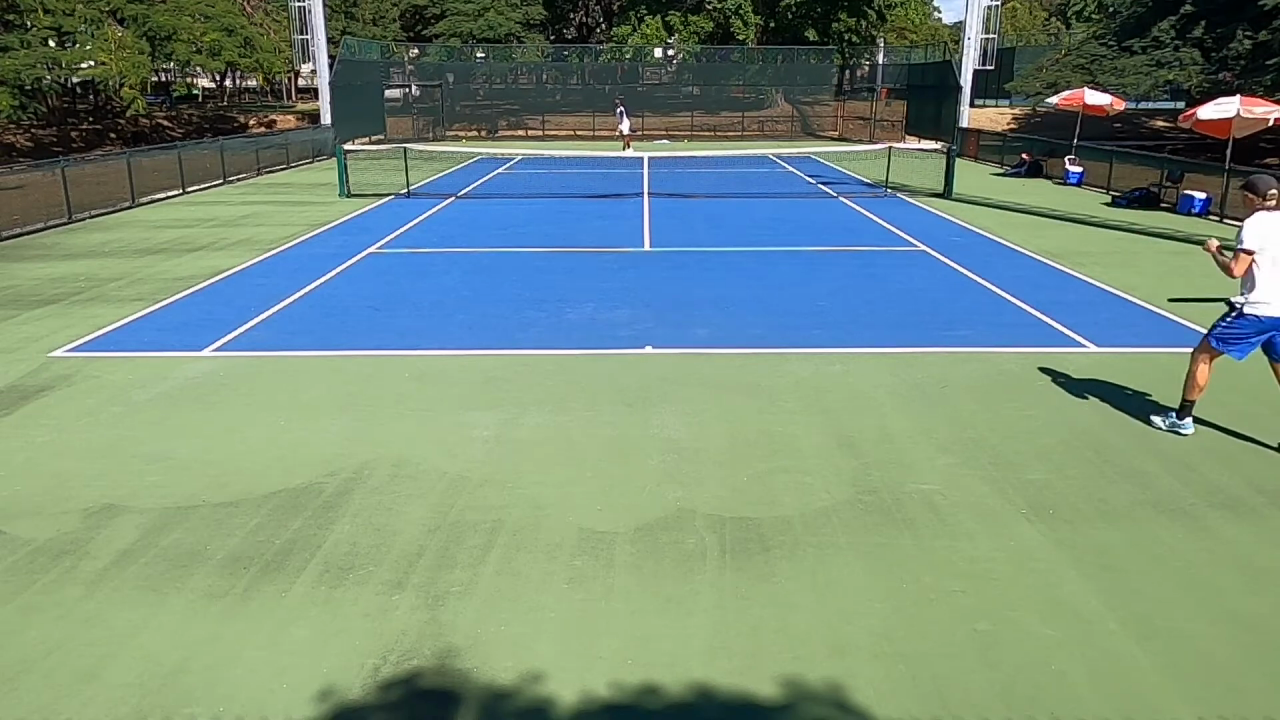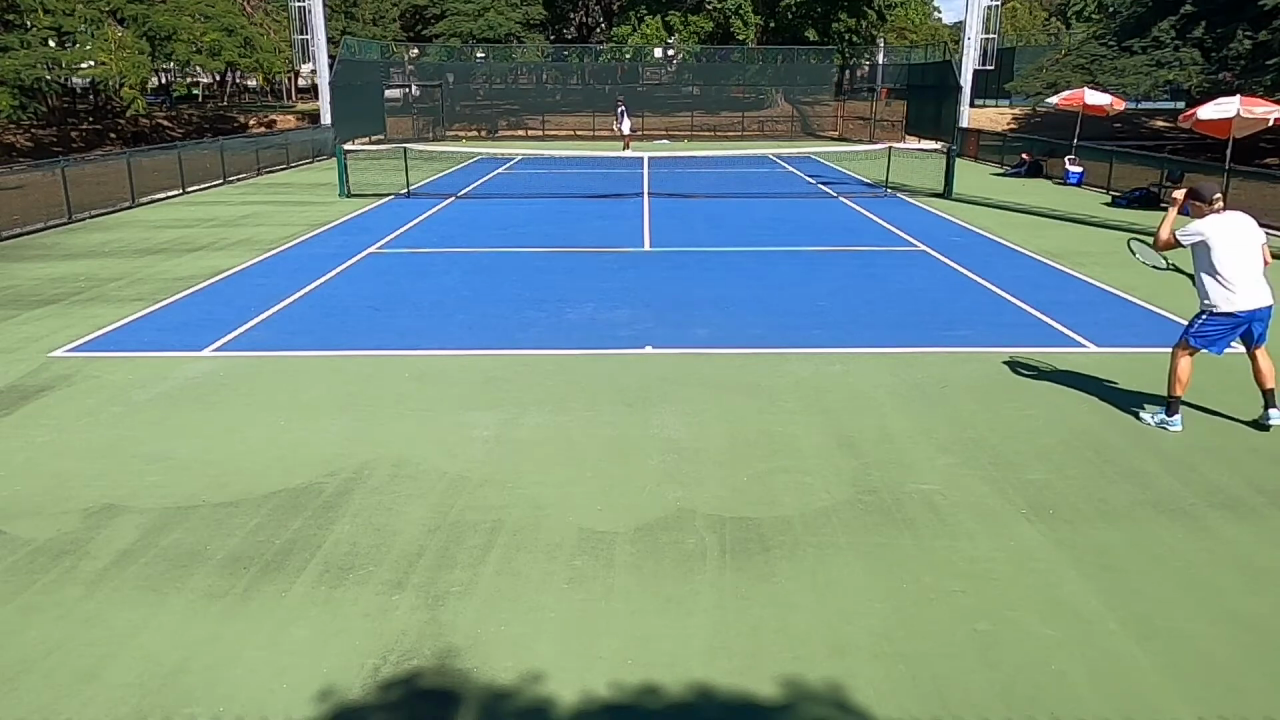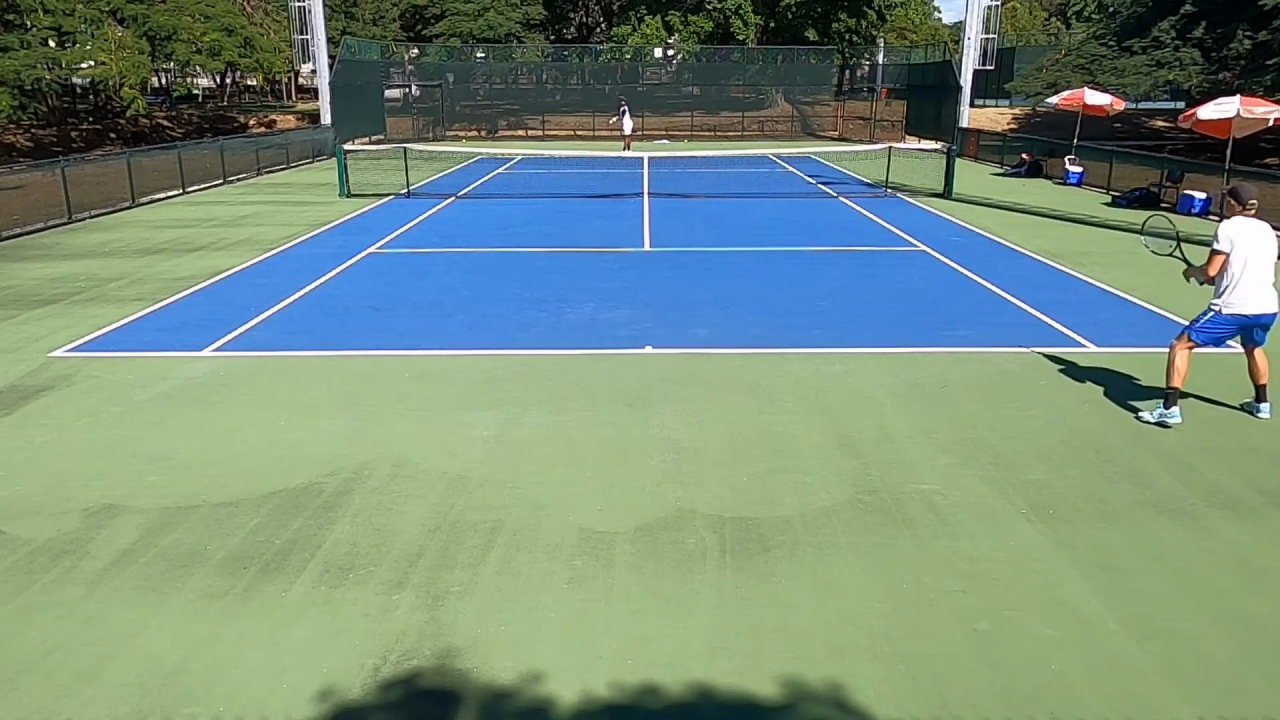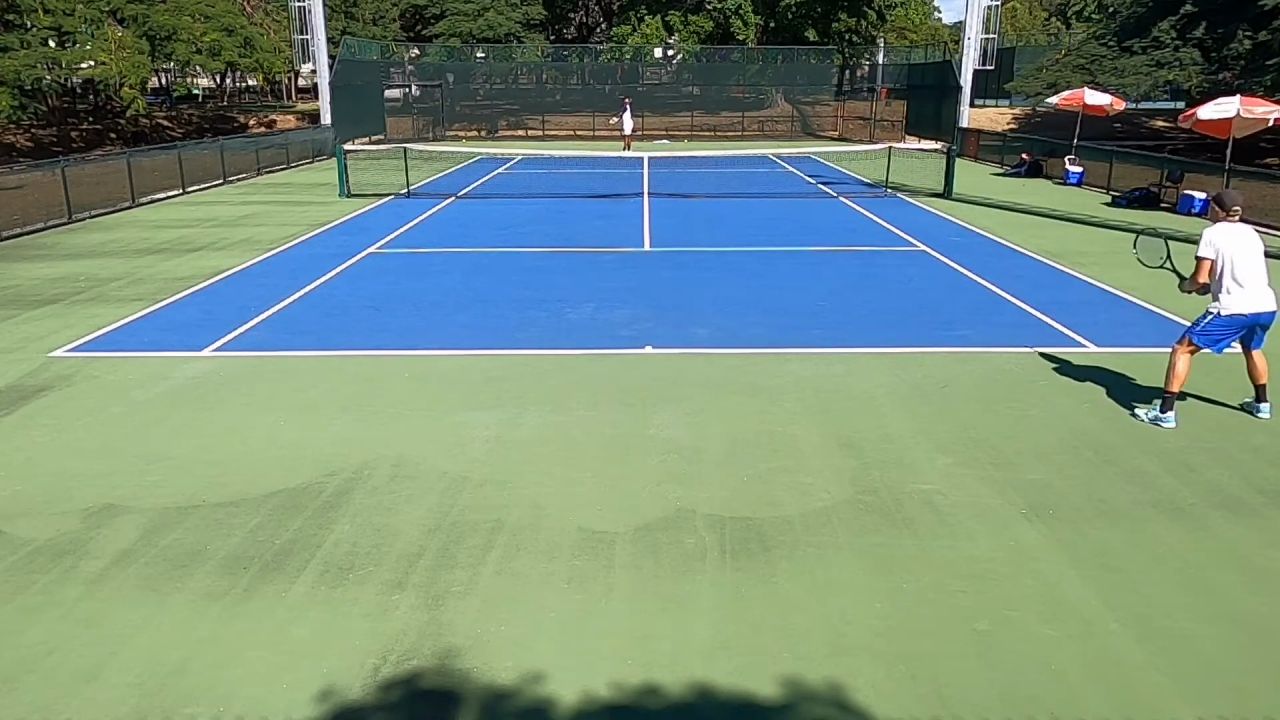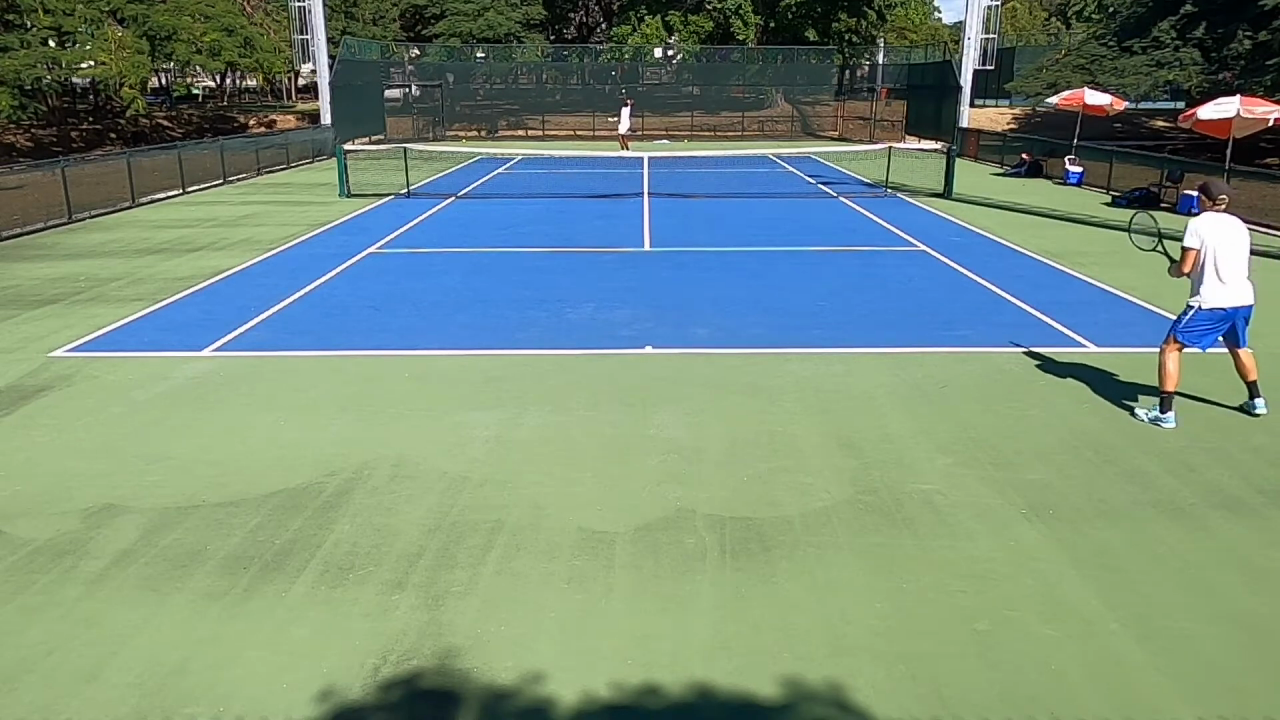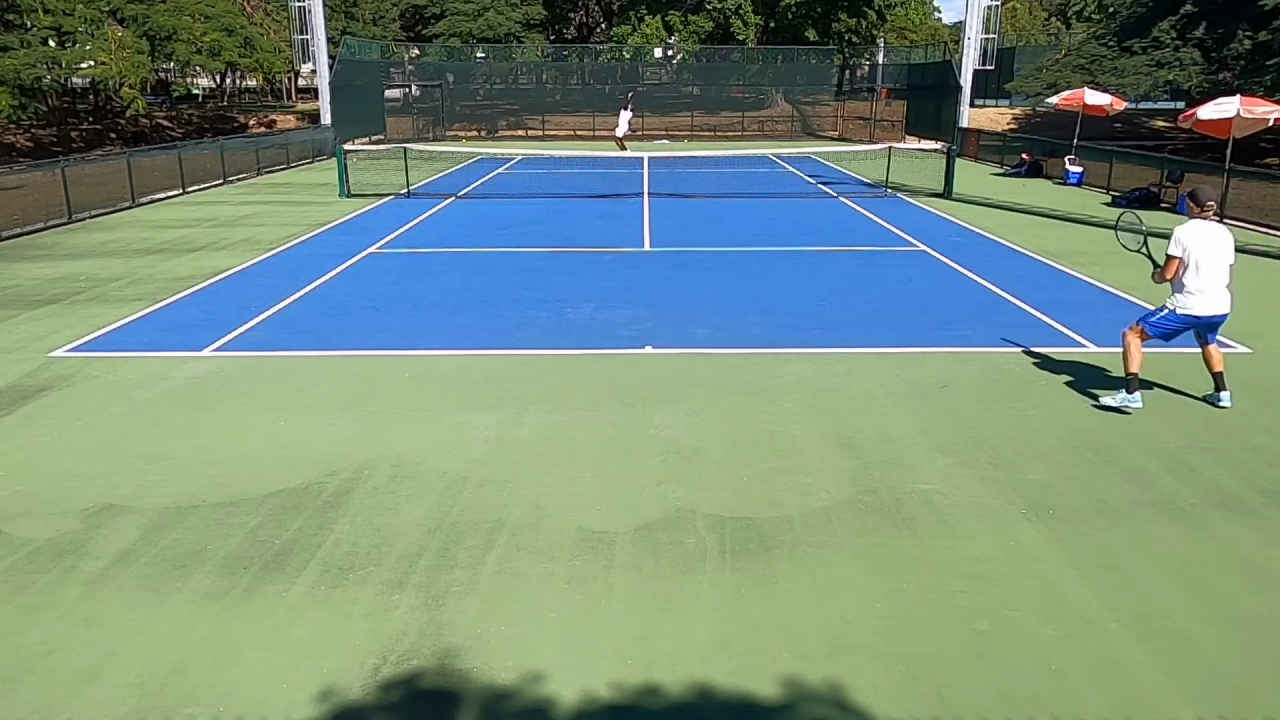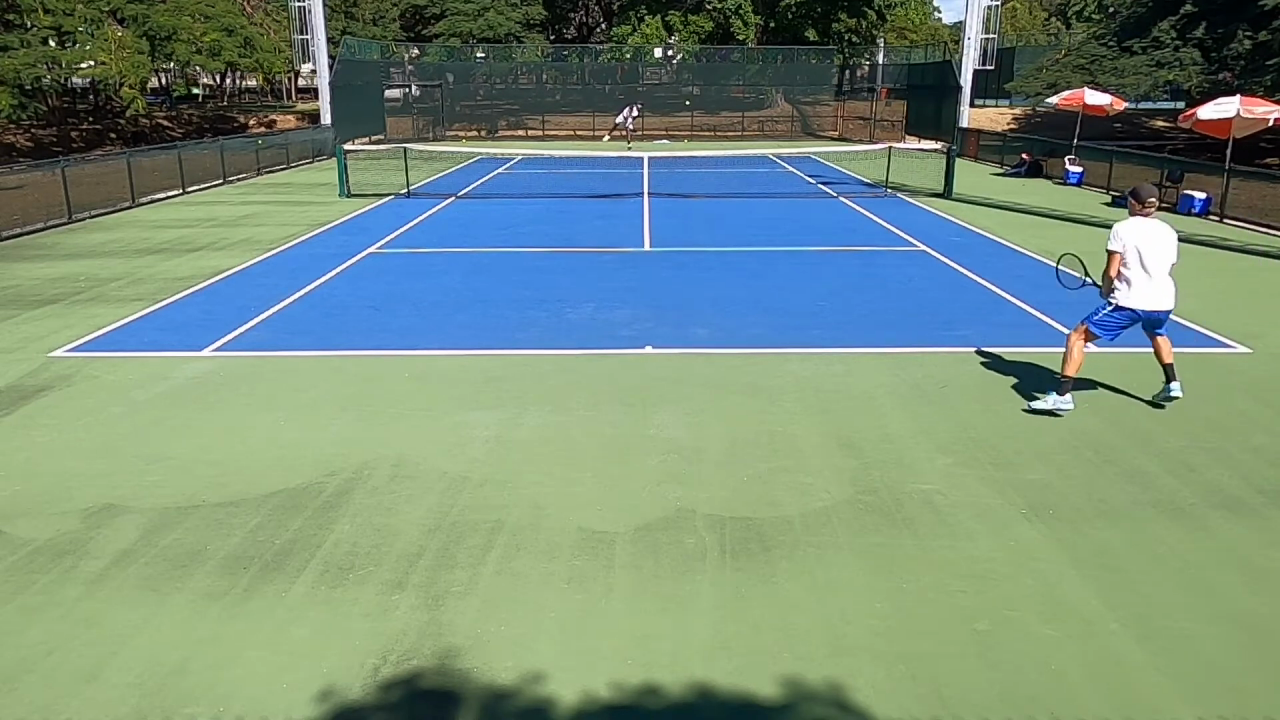
dt=0.4s
person 1, frame 1
left shoulder: (1255, 224)
left elbow: (1236, 270)
left wrist: (1215, 251)
left hip: (1255, 310)
left knee: (1202, 356)
left ankle: (1183, 418)
person 1, frame 2
left shoulder: (1202, 227)
right shoulder: (1245, 219)
left elbow: (1160, 244)
left wrist: (1173, 208)
left hip: (1227, 308)
left knee: (1181, 352)
right knee: (1257, 352)
left ankle: (1171, 415)
person 1, frame 3
left shoulder: (1228, 227)
left elbow: (1210, 271)
left wrist: (1191, 272)
right wrist: (1219, 277)
left hip: (1234, 307)
left knee: (1180, 346)
right knee: (1254, 348)
left ankle: (1170, 408)
person 1, frame 4
left shoulder: (1212, 234)
right shoulder: (1252, 234)
left elbow: (1200, 278)
left wrist: (1186, 285)
right wrist: (1206, 287)
left hip: (1234, 309)
right hip: (1266, 307)
left knee: (1182, 350)
right knee: (1252, 349)
left ankle: (1165, 412)
right ankle: (1261, 403)
person 1, frame 5
left shoulder: (1198, 224)
right shoulder: (1239, 226)
left elbow: (1183, 268)
left wrist: (1173, 270)
right wrist: (1193, 270)
left hip: (1211, 303)
right hip: (1243, 300)
left knee: (1170, 349)
right knee: (1238, 348)
left ankle: (1165, 412)
right ankle: (1256, 400)
person 1, frame 6
left shoulder: (1184, 231)
right shoulder: (1226, 235)
left elbow: (1167, 274)
left wrist: (1156, 275)
left hip: (1188, 307)
right hip: (1220, 307)
left knee: (1132, 335)
right knee: (1207, 343)
left ankle: (1131, 393)
right ankle: (1222, 392)
person 1, frame 7
left shoulder: (1121, 228)
right shoulder: (1169, 234)
left elbow: (1111, 273)
right elbow: (1165, 273)
left wrist: (1107, 290)
left hip: (1129, 304)
right hip: (1163, 304)
left knee: (1076, 338)
right knee: (1158, 335)
left ankle: (1062, 396)
right ankle: (1171, 385)
